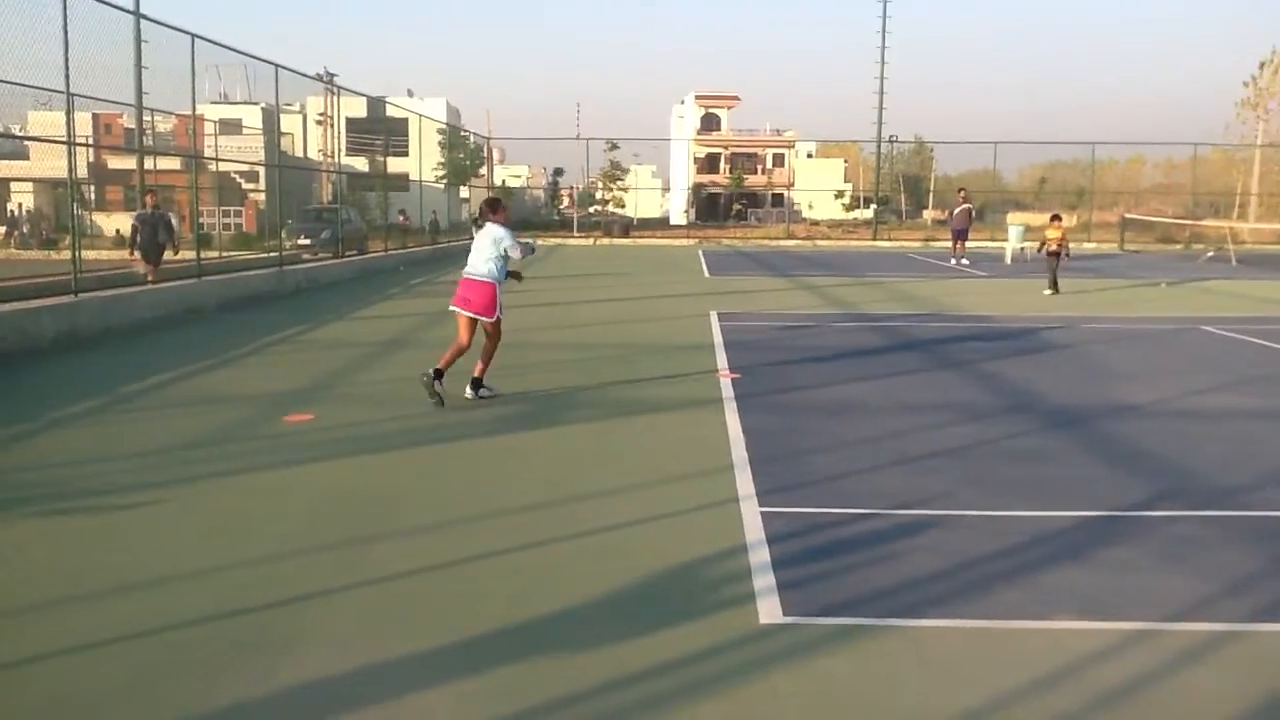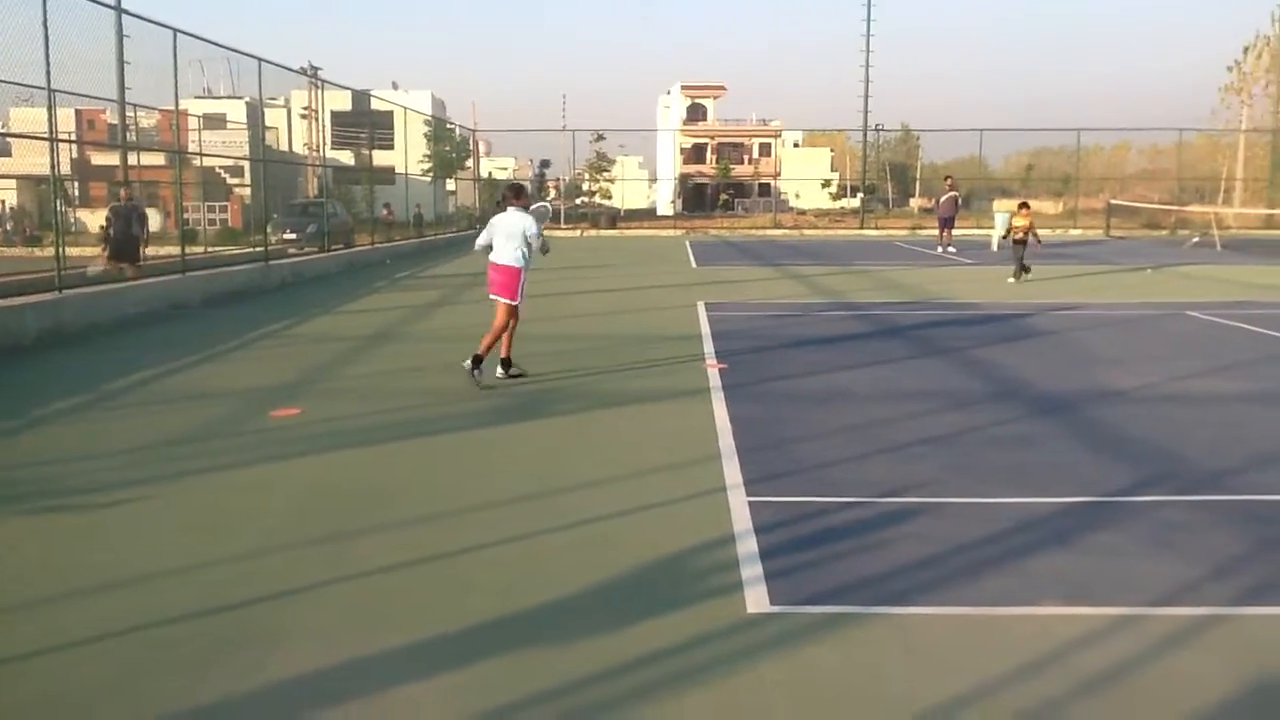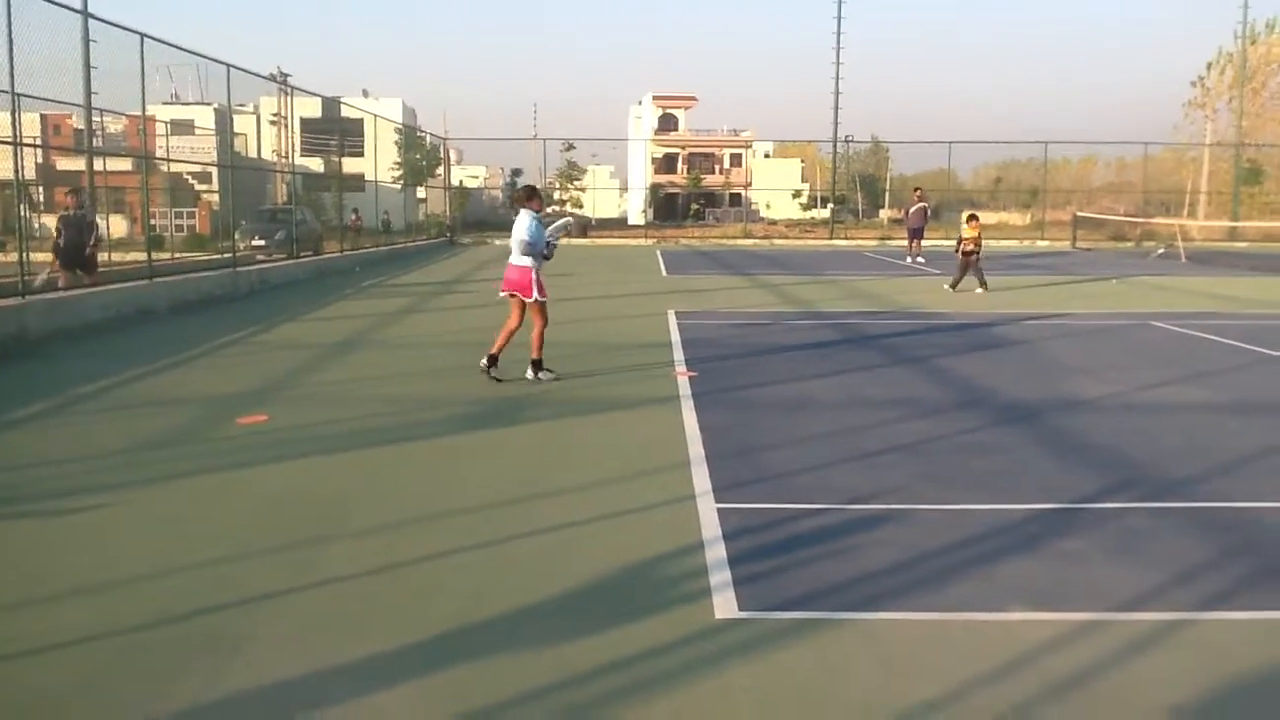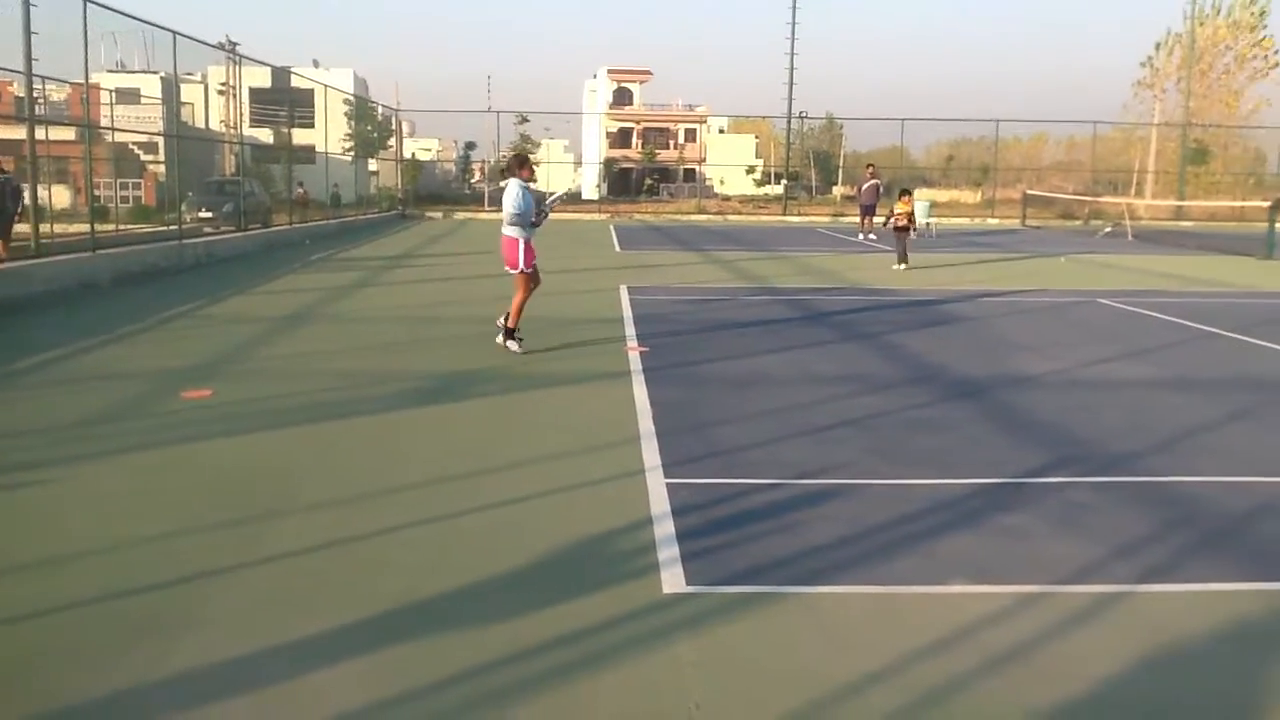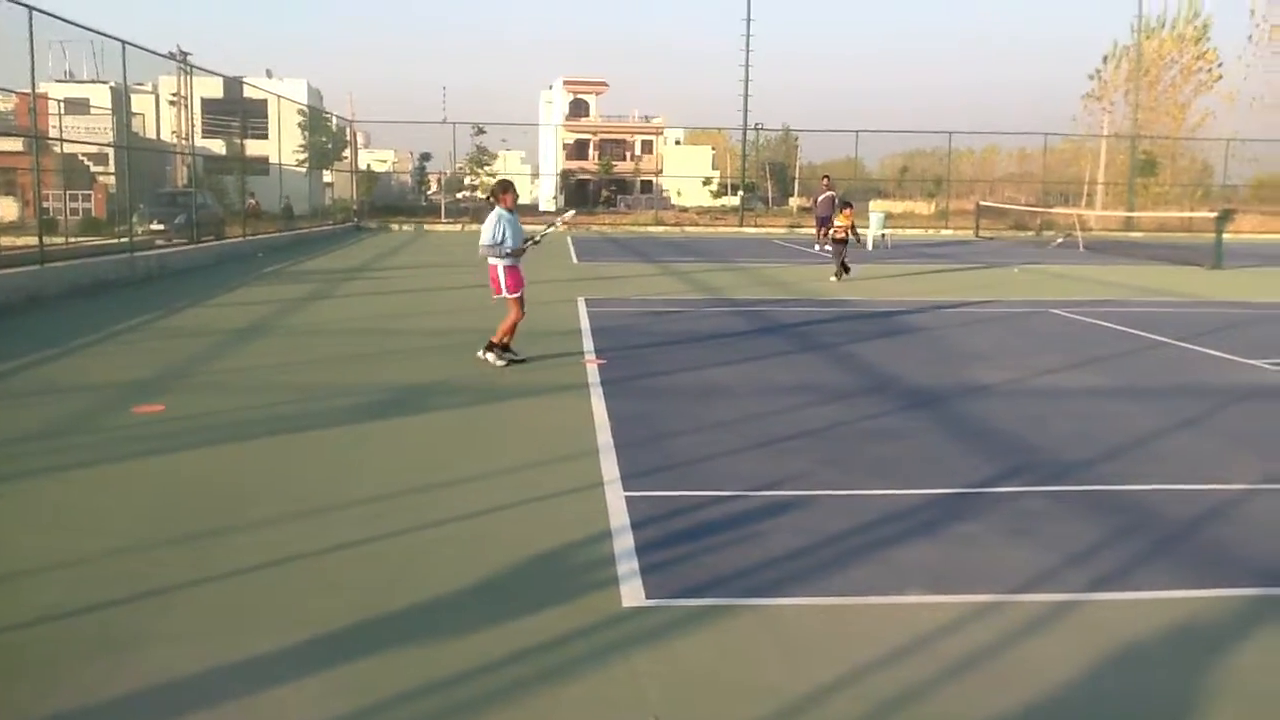
dt=0.3s
person 1, frame 1
left shoulder: (480, 235)
right shoulder: (500, 232)
right elbow: (520, 252)
left wrist: (507, 272)
right wrist: (529, 247)
left hip: (466, 284)
right hip: (487, 288)
left knee: (463, 342)
right knee: (493, 338)
left ankle: (435, 376)
right ankle: (476, 385)
person 1, frame 2
left shoulder: (497, 219)
right shoulder: (527, 220)
left elbow: (479, 244)
right elbow: (540, 245)
right wrist: (544, 245)
left hip: (496, 267)
right hip: (513, 272)
left knee: (512, 318)
right knee: (501, 323)
left ankle: (505, 365)
right ankle: (475, 362)
person 1, frame 3
left shoulder: (524, 219)
right shoulder: (529, 220)
right elbow: (522, 247)
left wrist: (544, 247)
right wrist: (544, 253)
left hip: (515, 270)
right hip: (526, 273)
left knee: (514, 321)
right knee: (541, 320)
left ankle: (491, 360)
right ankle: (536, 367)
person 1, frame 4
left shoulder: (520, 188)
right shoulder: (514, 189)
right elbow: (510, 218)
left wrist: (537, 214)
right wrist: (532, 221)
left hip: (519, 241)
right hip: (516, 242)
left knee: (534, 282)
right knee: (523, 290)
left ankle: (508, 319)
right ankle: (507, 334)
person 1, frame 5
left shoulder: (511, 216)
right shoulder: (496, 219)
right elbow: (485, 249)
right wrist: (510, 252)
left hip: (511, 267)
right hip: (502, 269)
left knee: (518, 311)
right knee: (517, 314)
left ankle: (504, 348)
right ankle: (490, 348)
